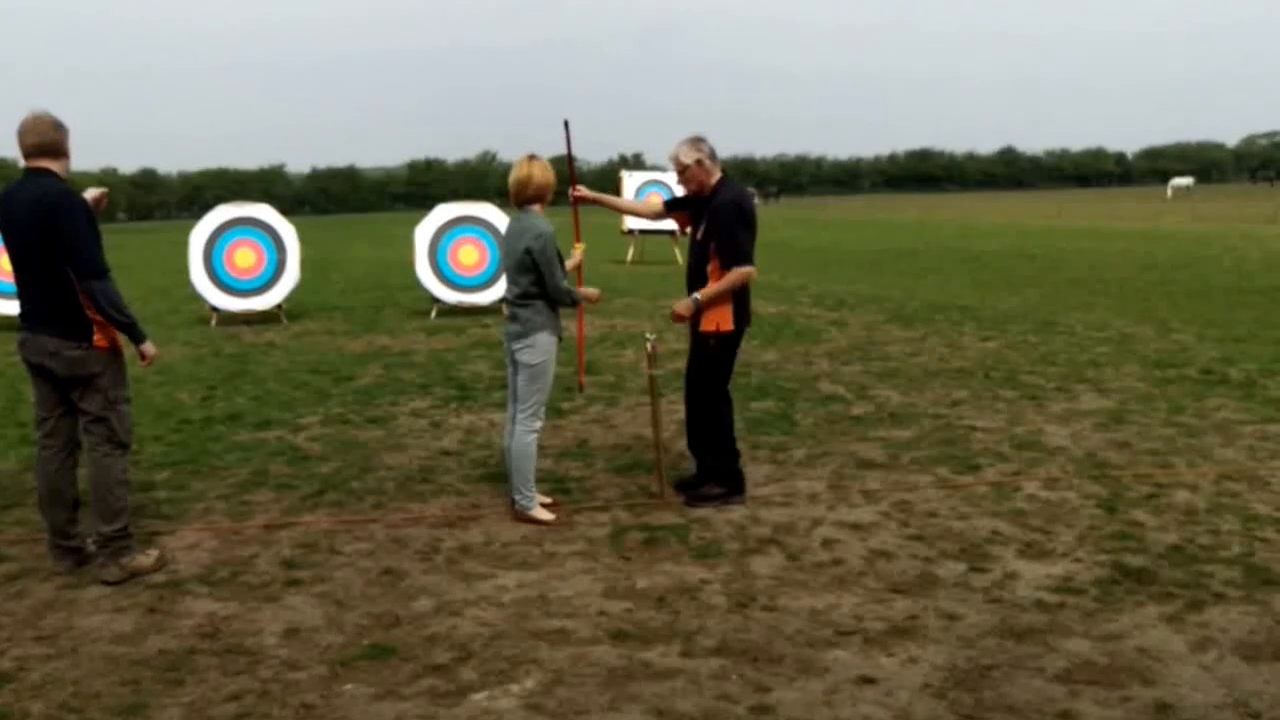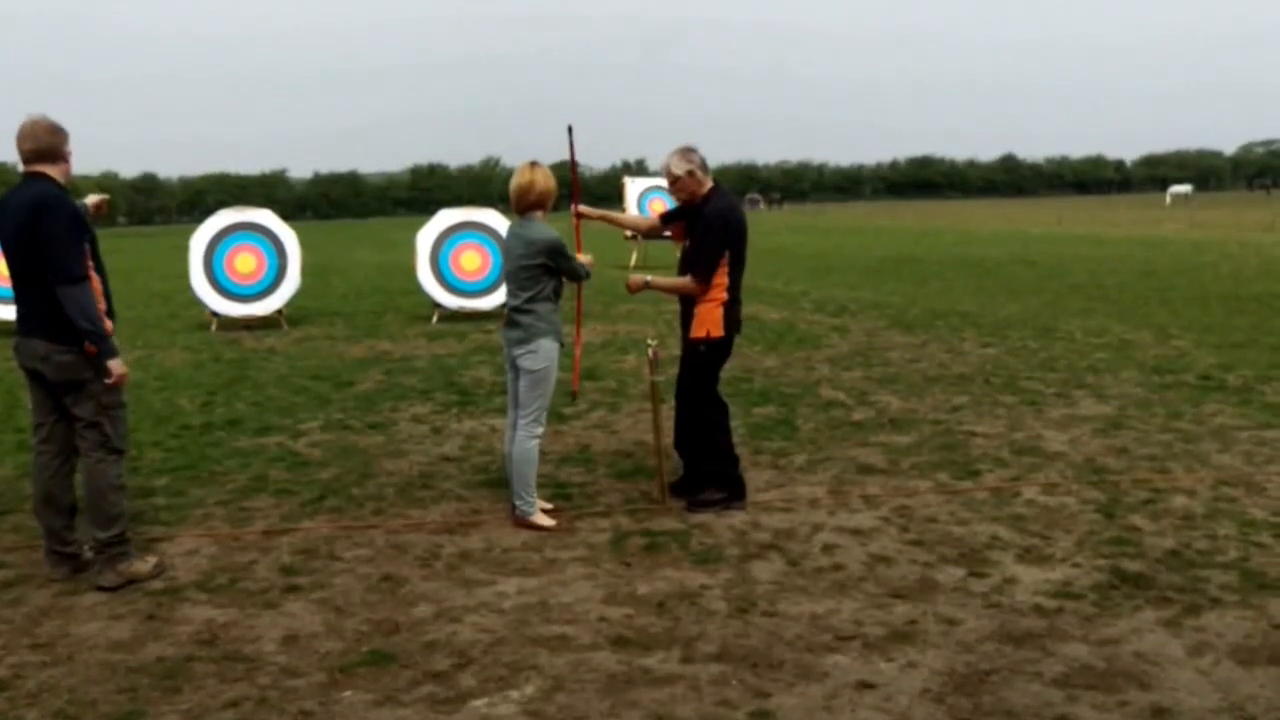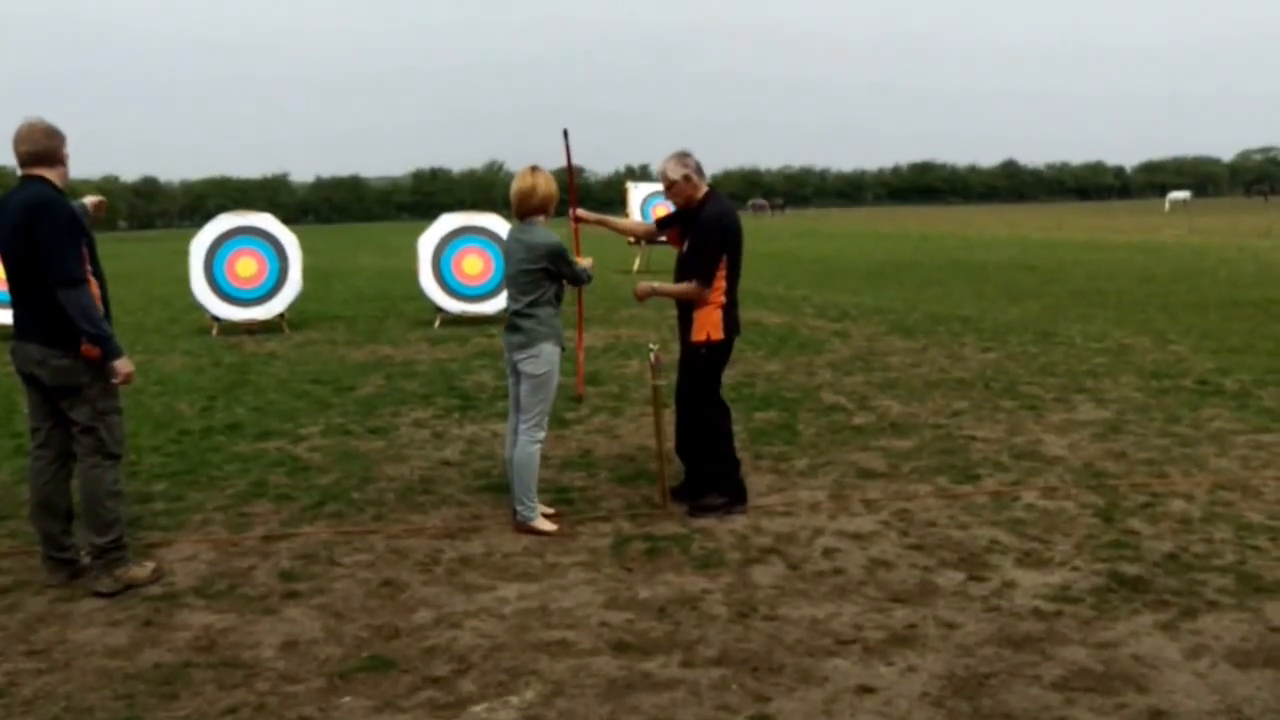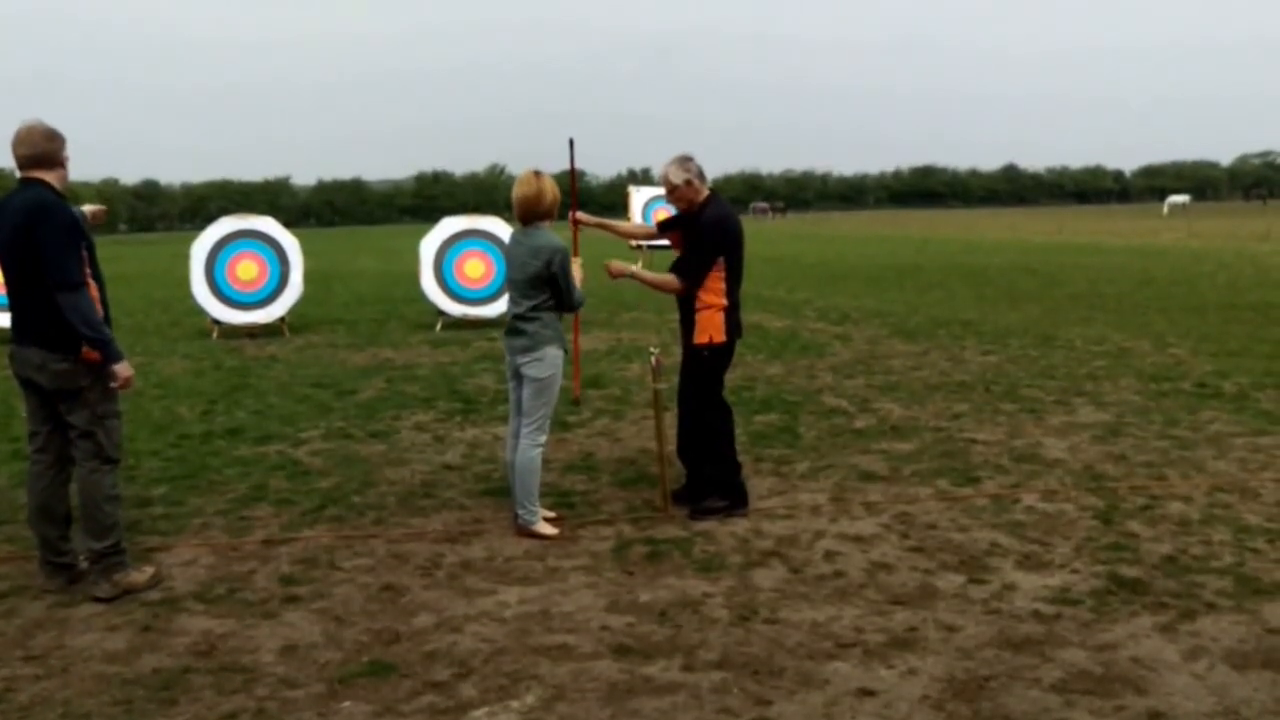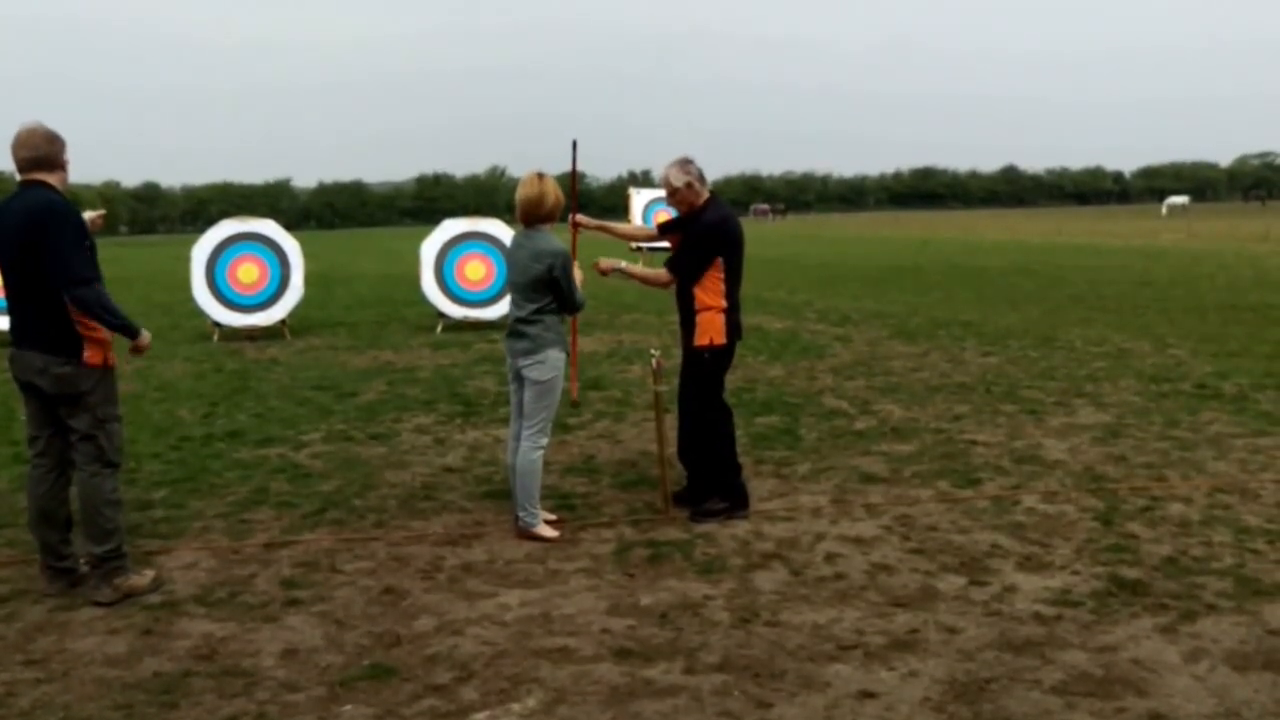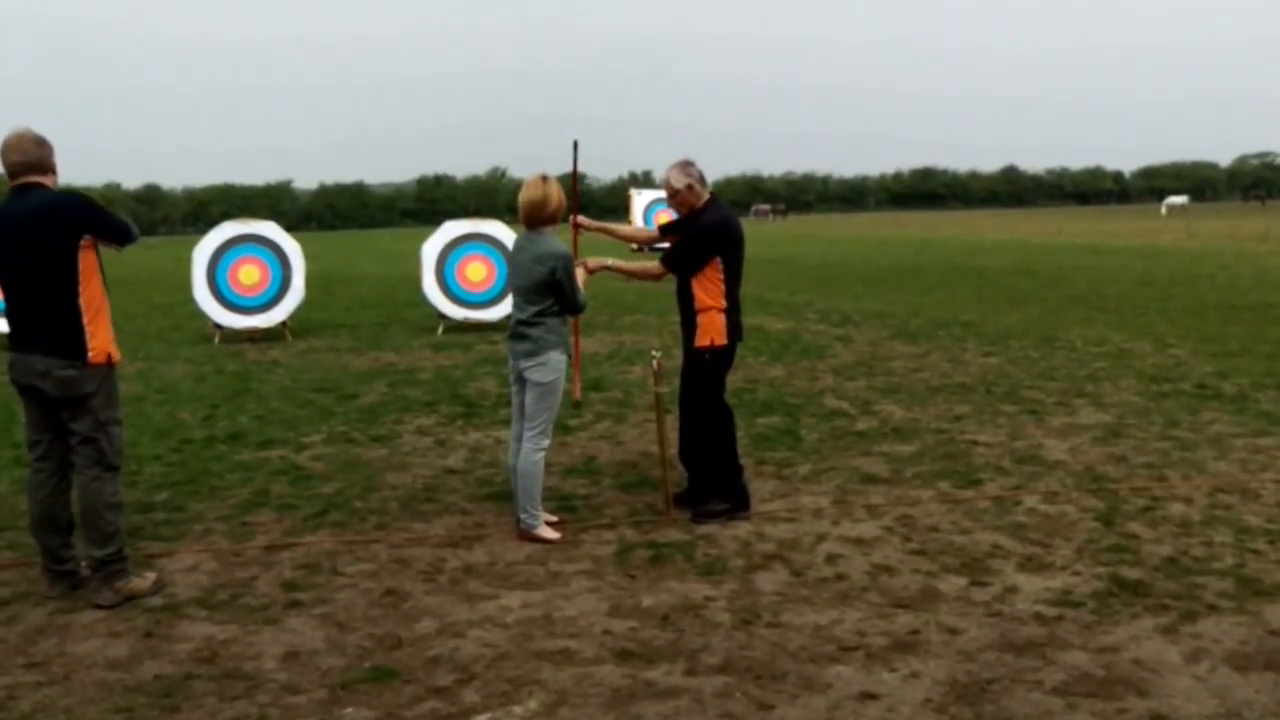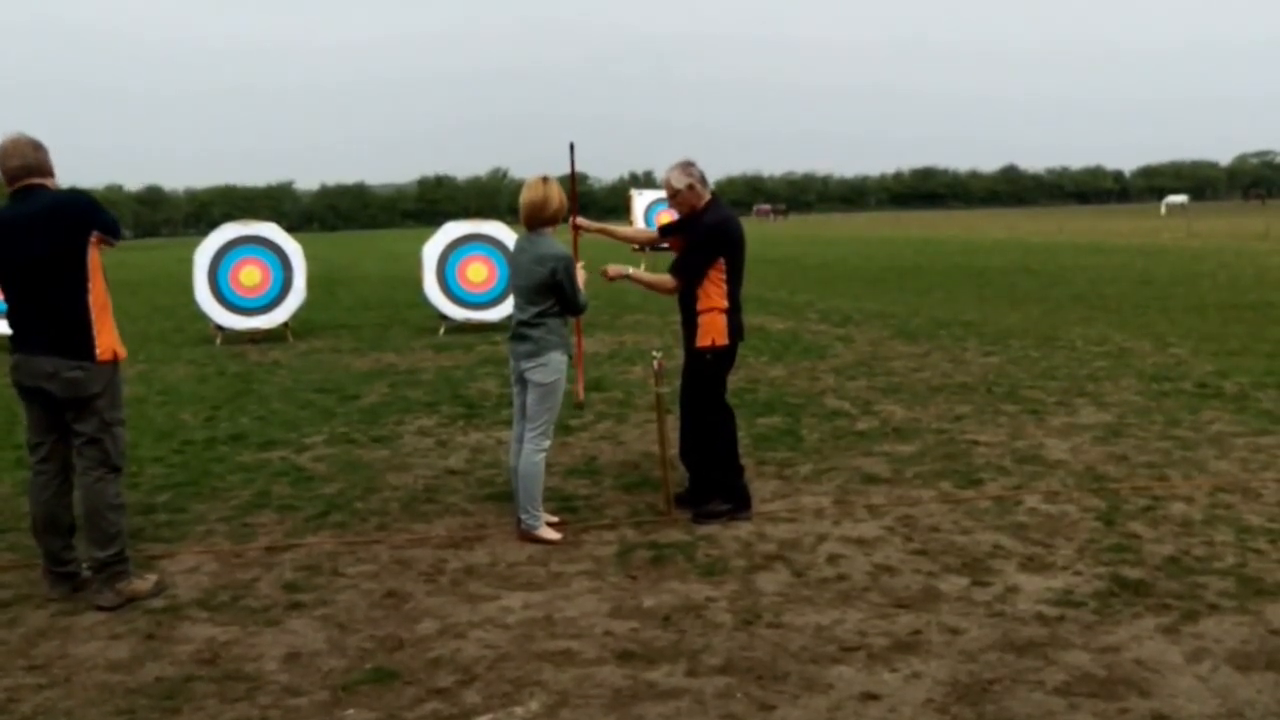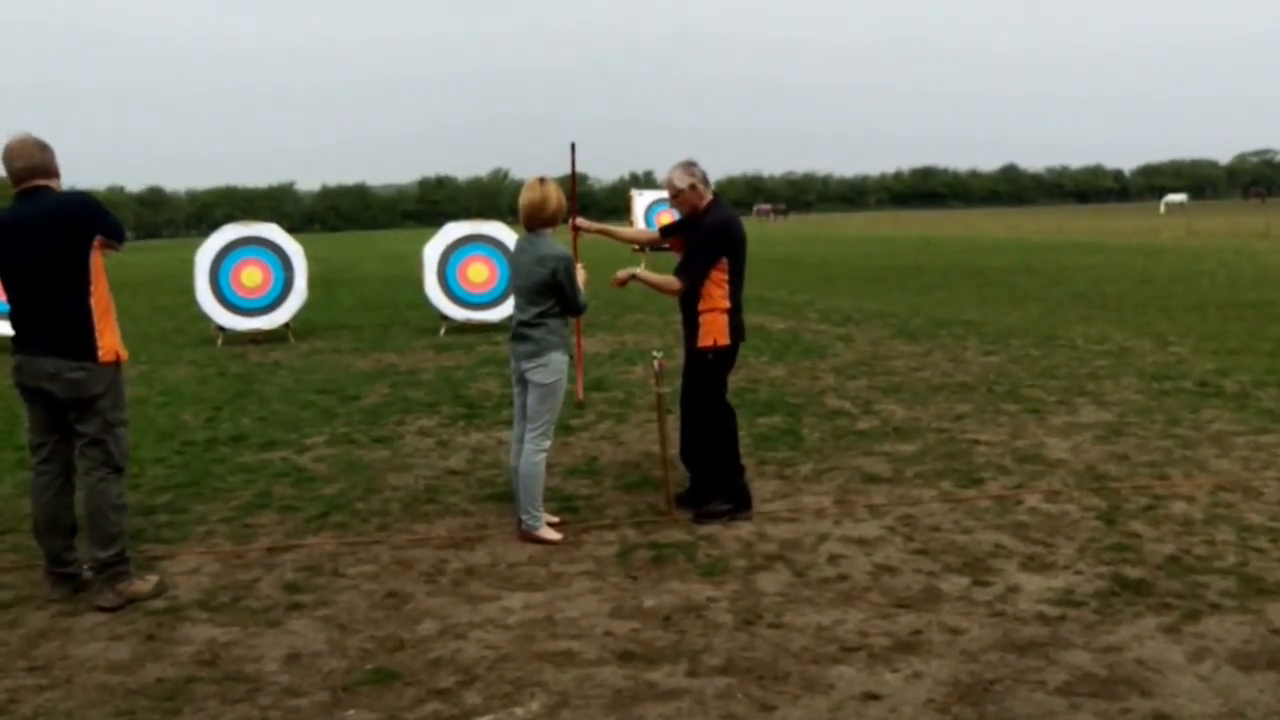
dt=0.5s
person 1, frame 1
right shoulder: (63, 198)
right elbow: (94, 278)
right wrist: (137, 334)
right hip: (81, 343)
left knee: (55, 441)
right knee: (108, 442)
left ankle: (66, 546)
right ankle: (116, 552)
person 1, frame 2
right shoulder: (55, 203)
right elbow: (72, 285)
left wrist: (80, 212)
right wrist: (106, 349)
right hip: (73, 348)
left knee: (51, 447)
right knee: (102, 447)
left ankle: (62, 553)
right ankle: (112, 559)
person 1, frame 3
right shoulder: (51, 205)
right elbow: (71, 288)
left wrist: (80, 212)
right wrist: (112, 349)
right hip: (71, 352)
left knee: (48, 452)
right knee: (98, 453)
left ankle: (59, 559)
right ankle: (110, 564)
person 1, frame 4
right shoulder: (50, 209)
right elbow: (70, 292)
left wrist: (79, 220)
right wrist: (111, 354)
right hip: (70, 356)
left knee: (46, 457)
right knee: (96, 458)
left ankle: (57, 564)
right ankle: (108, 569)
person 1, frame 5
right shoulder: (56, 209)
right elbow: (84, 291)
left wrist: (79, 231)
right wrist: (132, 330)
right hip: (74, 358)
left knee: (47, 461)
right knee: (97, 462)
left ankle: (58, 568)
right ankle: (109, 574)
person 1, frame 6
right shoulder: (69, 208)
right elbow: (127, 235)
right wrist: (96, 229)
right hip: (78, 360)
left knee: (46, 464)
right knee: (97, 465)
left ankle: (58, 571)
right ankle: (110, 576)
person 1, frame 7
right shoulder: (73, 206)
right elbow: (112, 231)
right hip: (82, 361)
left knee: (47, 465)
right knee: (99, 466)
left ankle: (60, 572)
right ankle: (112, 577)
person 1, frame 8
right shoulder: (77, 208)
right elbow: (117, 236)
right hip: (84, 362)
left knee: (49, 465)
right knee: (101, 466)
left ankle: (61, 573)
right ankle: (112, 578)
person 2, frame 1
left shoulder: (515, 226)
right shoulder: (540, 230)
right elbow: (556, 291)
left wrist: (567, 265)
right wrist: (585, 294)
left hip: (516, 330)
right hip: (537, 334)
left knee: (516, 416)
right knee: (529, 420)
left ankle: (521, 492)
right ankle: (525, 503)
person 2, frame 2
left shoulder: (514, 232)
right shoulder: (546, 237)
right elbow: (576, 272)
left wrist: (570, 265)
right wrist: (586, 264)
left hip: (515, 335)
right hip: (538, 339)
left knee: (517, 421)
right knee: (531, 426)
left ankle: (522, 497)
right ankle: (525, 508)
person 2, frame 3
left shoulder: (514, 237)
right shoulder: (548, 242)
right elbow: (577, 278)
left wrist: (570, 266)
right wrist: (585, 266)
left hip: (515, 340)
right hip: (539, 344)
left knee: (517, 427)
right knee: (532, 431)
left ankle: (523, 502)
right ankle: (527, 514)
person 2, frame 4
left shoulder: (515, 241)
right shoulder: (554, 247)
right elbow: (570, 302)
right wrist: (577, 279)
left hip: (515, 344)
right hip: (542, 348)
left knee: (517, 430)
right knee: (533, 435)
left ankle: (523, 506)
right ankle: (528, 518)
person 2, frame 5
left shoulder: (517, 243)
right shoulder: (556, 251)
right elbow: (573, 305)
right wrist: (577, 280)
left hip: (517, 347)
right hip: (544, 352)
left knee: (519, 433)
right knee: (535, 438)
left ankle: (525, 509)
right ankle: (529, 520)
person 2, frame 6
left shoulder: (519, 245)
right shoulder: (557, 253)
right elbow: (575, 306)
right wrist: (580, 281)
left hip: (519, 349)
right hip: (545, 353)
left knee: (520, 435)
right knee: (536, 439)
left ankle: (526, 510)
right ankle: (530, 522)
person 2, frame 7
left shoulder: (521, 246)
right shoulder: (558, 254)
right elbow: (576, 307)
right wrist: (580, 281)
left hip: (520, 349)
right hip: (546, 354)
left knee: (521, 435)
right knee: (537, 440)
left ankle: (527, 511)
right ankle: (531, 522)
person 2, frame 8
left shoulder: (521, 247)
right shoulder: (558, 255)
right elbow: (576, 307)
right wrist: (579, 281)
left hip: (521, 350)
right hip: (547, 354)
left knee: (522, 436)
right knee: (537, 440)
left ankle: (527, 511)
right ankle: (531, 523)
person 3, frame 1
left shoulder: (729, 203)
right shoulder: (706, 199)
left elbow: (744, 272)
right elbow: (652, 209)
left wrist: (695, 299)
right wrist: (597, 197)
left hip: (722, 318)
right hip: (709, 316)
left knee: (709, 394)
right knee: (699, 392)
left ankle: (727, 481)
right ankle: (708, 471)
person 3, frame 2
left shoulder: (717, 213)
right shoulder: (700, 207)
left elbow: (695, 283)
right elbow: (651, 225)
left wrist: (646, 282)
right wrist: (599, 215)
left hip: (712, 321)
right hip: (701, 320)
left knee: (702, 399)
right knee: (689, 397)
left ankle: (727, 485)
right ankle: (697, 474)
person 3, frame 3
left shoulder: (714, 217)
right shoulder: (695, 212)
left elbow: (699, 288)
right elbow: (647, 230)
left wrist: (653, 289)
right wrist: (595, 219)
left hip: (711, 326)
right hip: (697, 325)
left knee: (706, 403)
right knee: (689, 402)
left ankle: (728, 490)
right ankle: (699, 480)
person 3, frame 4
left shoulder: (714, 221)
right shoulder: (697, 215)
left elbow: (678, 283)
right elbow: (649, 231)
left wrist: (629, 271)
right wrist: (596, 222)
left hip: (713, 328)
right hip: (700, 327)
left knee: (708, 405)
right knee: (692, 404)
left ankle: (729, 493)
right ankle: (701, 483)
person 3, frame 5
left shoulder: (713, 223)
right shoulder: (698, 217)
left elbow: (666, 278)
right elbow: (649, 233)
left wrist: (619, 266)
right wrist: (595, 225)
left hip: (713, 330)
right hip: (700, 328)
left knee: (709, 407)
right knee: (692, 406)
left ankle: (730, 495)
right ankle: (702, 485)
person 3, frame 6
left shoulder: (713, 224)
right shoulder: (699, 218)
left elbow: (657, 270)
right elbow: (649, 235)
left wrist: (607, 263)
right wrist: (596, 226)
left hip: (714, 330)
right hip: (701, 329)
left knee: (710, 408)
right knee: (693, 407)
left ankle: (732, 496)
right ankle: (703, 486)
person 3, frame 7
left shoulder: (714, 224)
right shoulder: (700, 219)
left elbow: (671, 283)
right elbow: (650, 236)
left wrist: (626, 272)
right wrist: (596, 227)
left hip: (714, 331)
right hip: (702, 329)
left knee: (711, 408)
right knee: (694, 407)
left ankle: (733, 496)
right ankle: (704, 486)
person 3, frame 8
left shoulder: (716, 225)
right shoulder: (700, 220)
left elbow: (677, 284)
right elbow: (651, 236)
left wrist: (635, 273)
right wrist: (597, 228)
left hip: (715, 331)
right hip: (702, 329)
left knee: (712, 408)
right knee: (695, 407)
left ankle: (734, 496)
right ankle: (705, 486)
